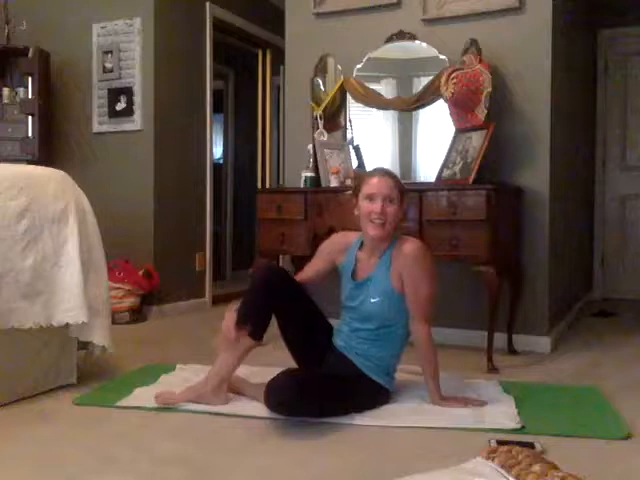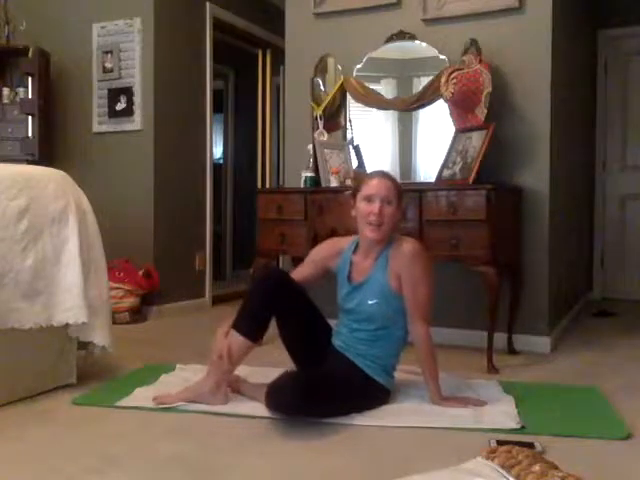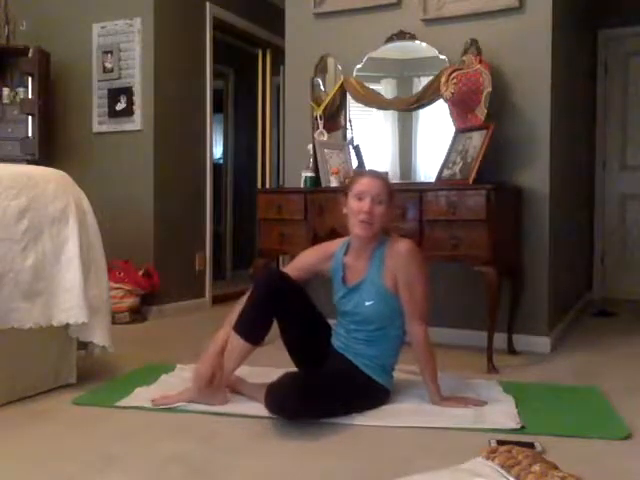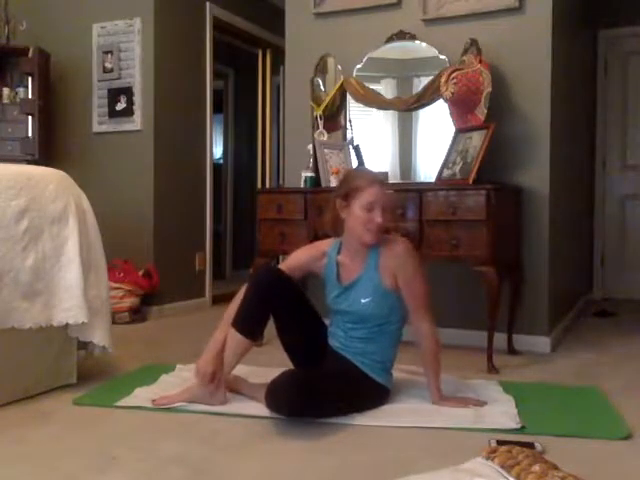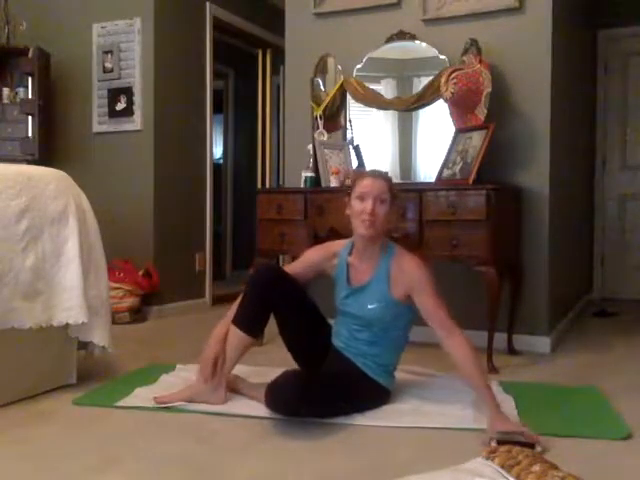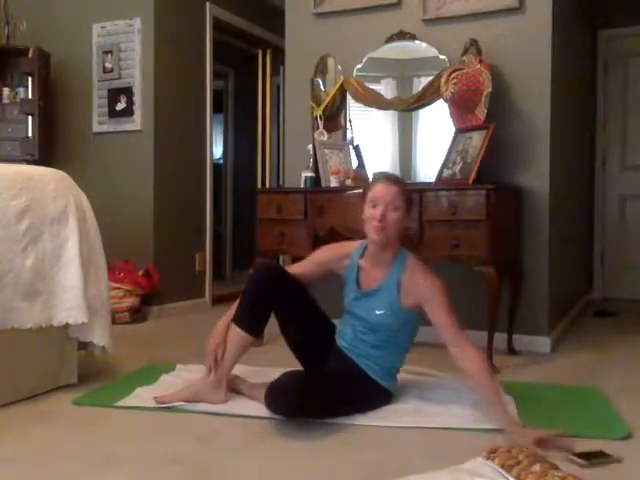
dt=0.7s
person 1, frame 1
left shoulder: (410, 253)
right shoulder: (341, 245)
left elbow: (421, 327)
right elbow: (296, 284)
left wrist: (437, 396)
right wrist: (240, 309)
left hip: (366, 381)
right hip: (332, 352)
left knee: (286, 391)
right knee: (270, 276)
left ankle: (236, 385)
right ankle: (214, 383)
person 1, frame 2
left shoulder: (407, 253)
right shoulder: (335, 249)
left elbow: (419, 328)
right elbow: (279, 289)
left wrist: (437, 396)
right wrist: (227, 330)
left hip: (366, 380)
right hip: (330, 352)
left knee: (288, 392)
right knee: (270, 279)
left ankle: (237, 384)
right ankle: (214, 382)
person 1, frame 3
left shoulder: (401, 253)
right shoulder: (329, 254)
left elbow: (417, 328)
right elbow: (257, 293)
left wrist: (436, 396)
right wrist: (214, 349)
left hip: (366, 380)
right hip: (329, 353)
left knee: (288, 396)
right knee: (271, 281)
left ankle: (235, 385)
right ankle: (214, 383)
person 1, frame 4
left shoulder: (398, 253)
right shoulder: (320, 254)
left elbow: (423, 324)
right elbow: (250, 290)
left wrist: (437, 394)
right wrist: (214, 348)
left hip: (364, 379)
right hip: (325, 352)
left knee: (286, 393)
right knee: (267, 278)
left ankle: (233, 384)
right ankle: (212, 383)
person 1, frame 5
left shoulder: (406, 268)
right shoulder: (331, 255)
left elbow: (450, 336)
right elbow: (263, 288)
left wrist: (494, 412)
right wrist: (220, 332)
left hip: (365, 381)
right hip: (329, 351)
left knee: (289, 393)
right knee: (267, 276)
left ankle: (234, 384)
right ankle: (213, 382)
person 1, frame 6
left shoulder: (417, 279)
right shoulder: (342, 255)
left elbow: (462, 348)
right elbow: (273, 281)
left wrist: (509, 422)
right wrist: (225, 321)
left hip: (366, 381)
right hip: (331, 348)
left knee: (288, 394)
right knee: (267, 276)
left ankle: (236, 385)
right ankle: (215, 381)
